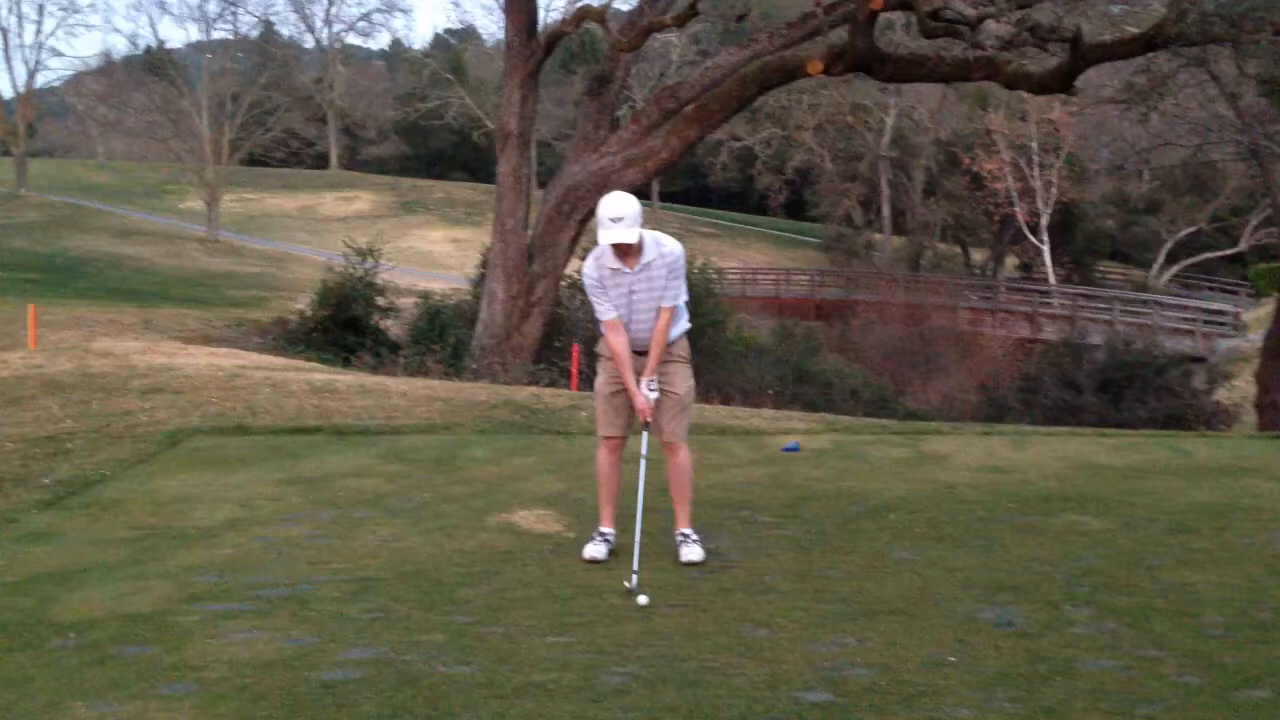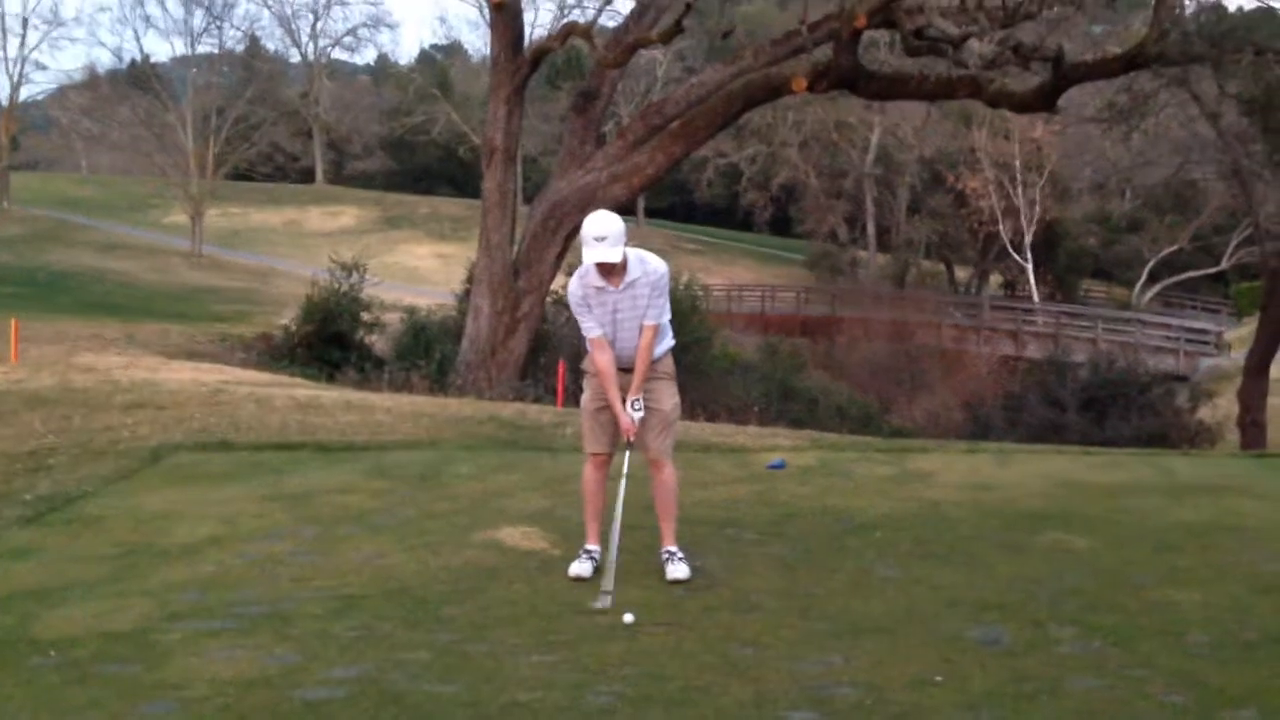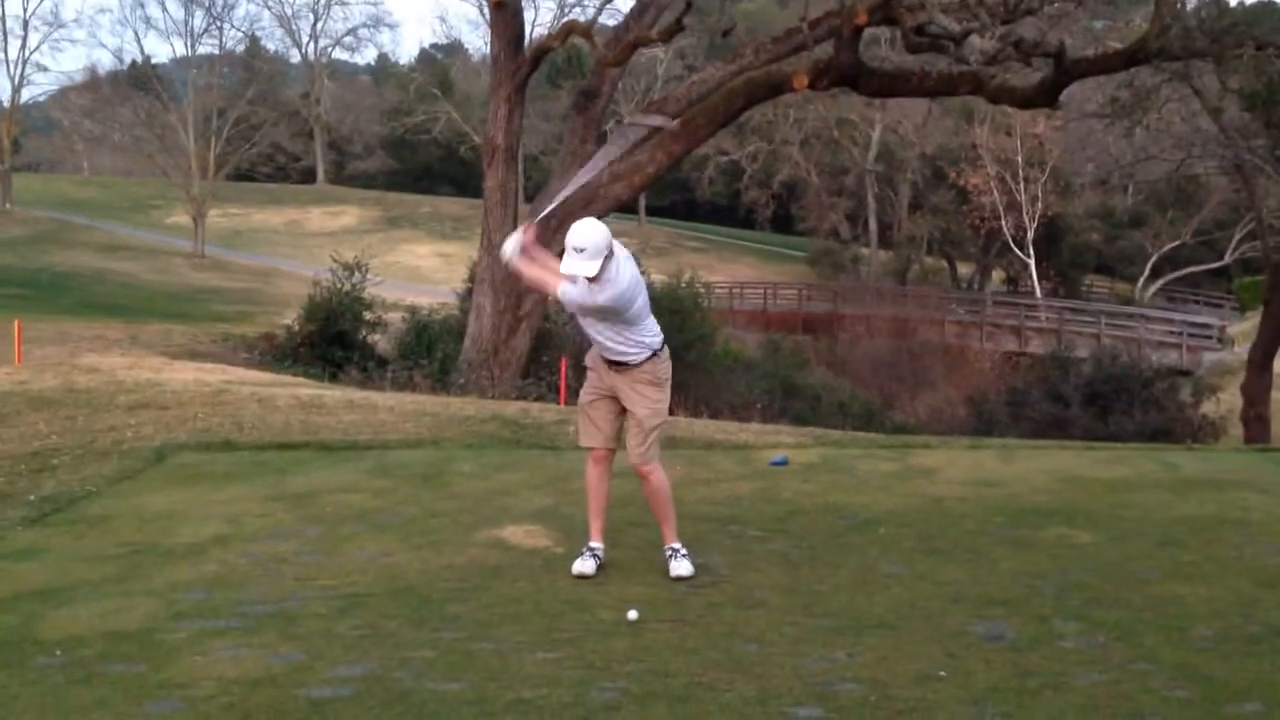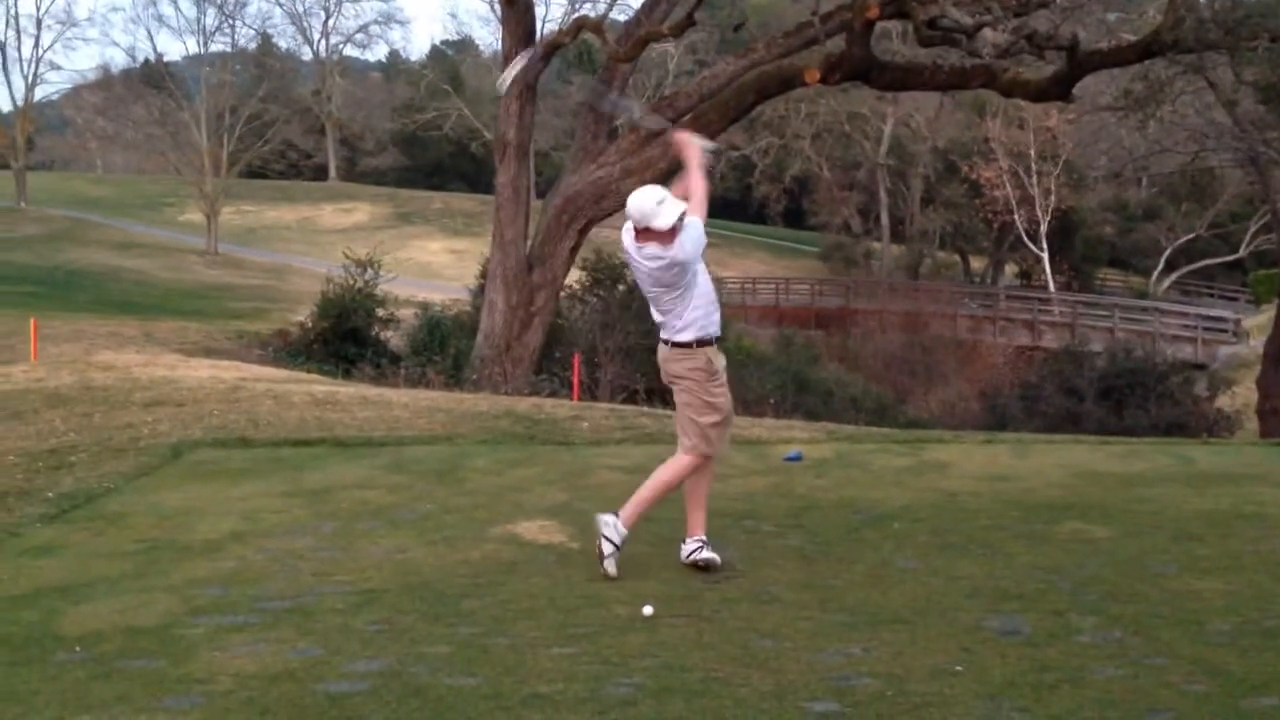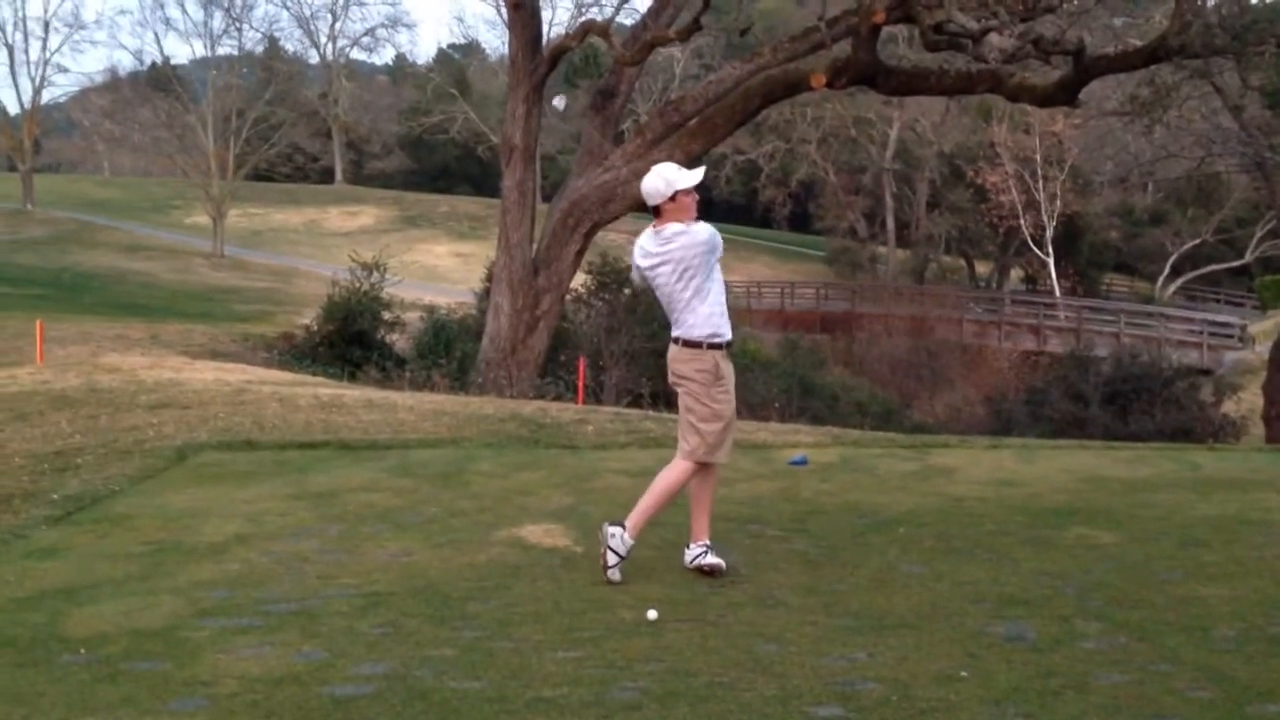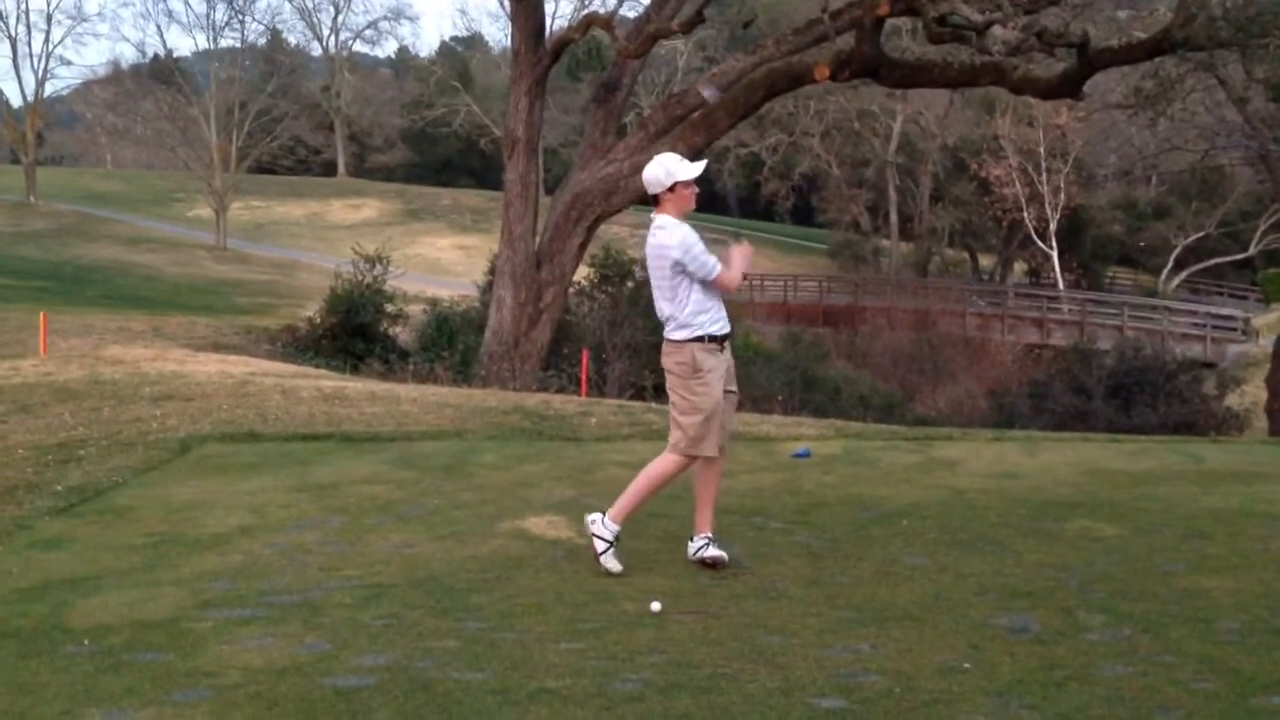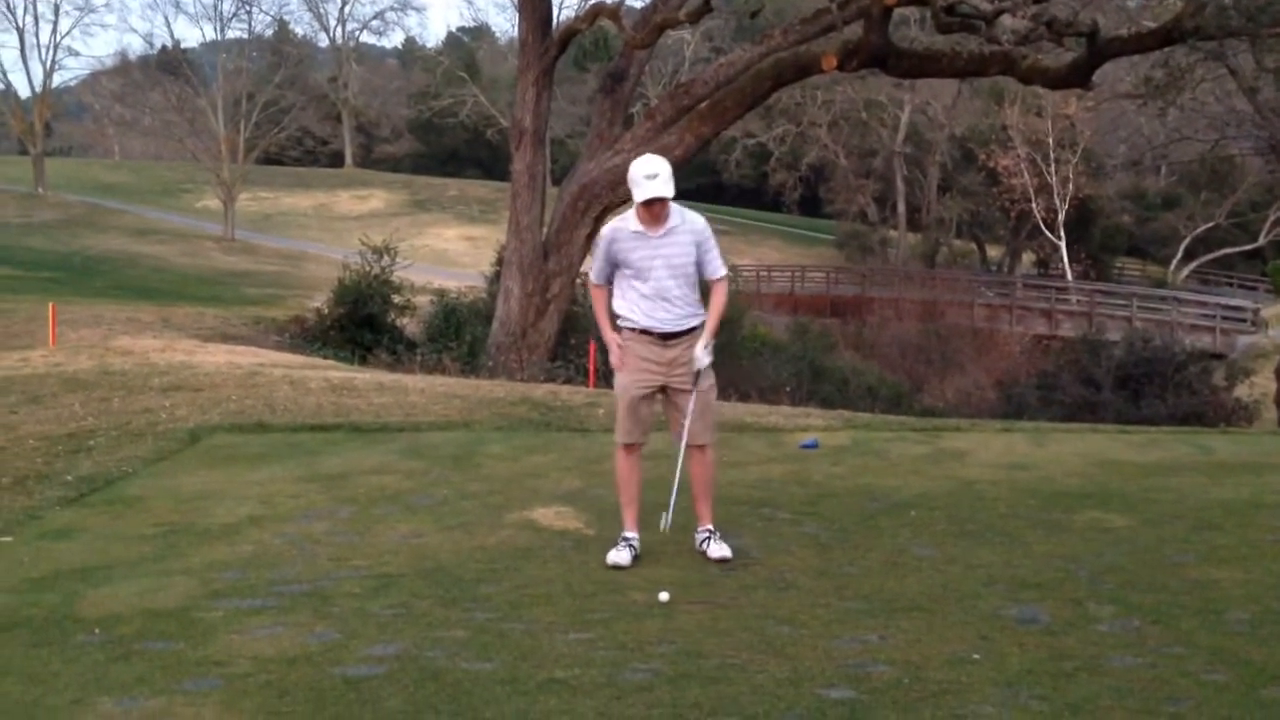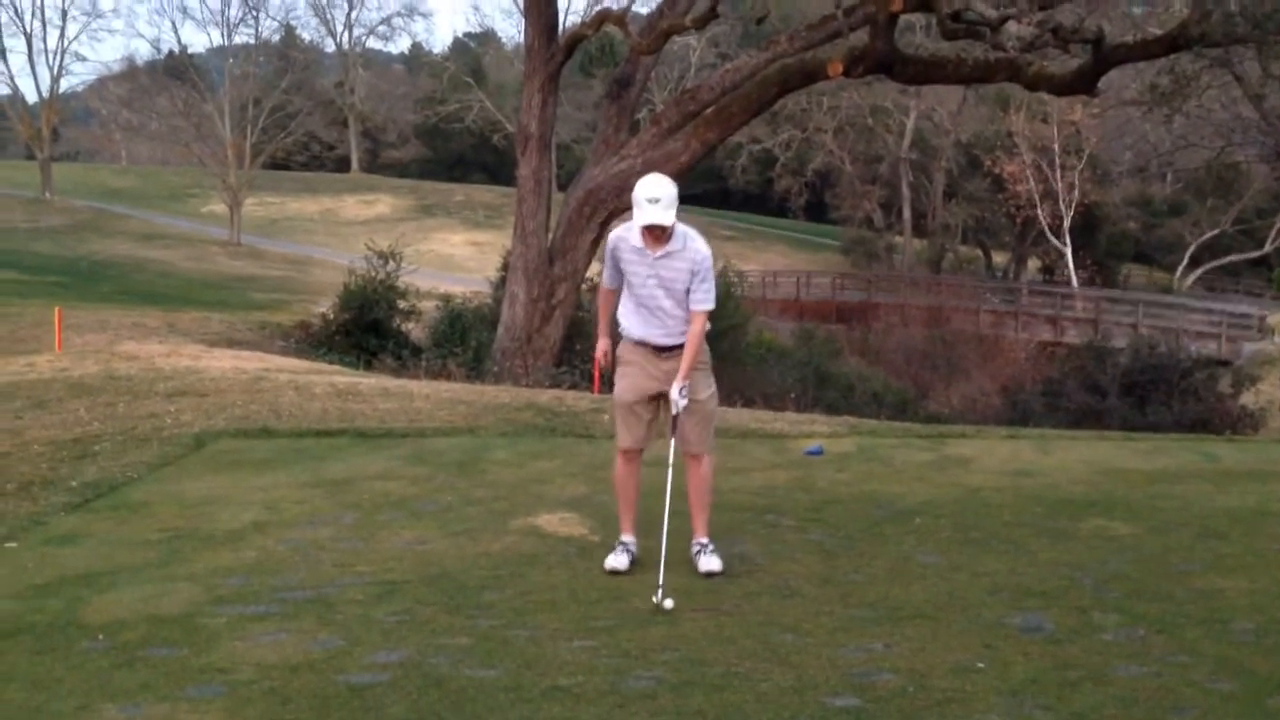
dt=0.7s
person 1, frame 1
left shoulder: (670, 252)
right shoulder: (594, 267)
left elbow: (665, 318)
right elbow: (614, 329)
left wrist: (650, 376)
right wrist: (633, 389)
left hip: (668, 350)
right hip: (618, 353)
left knee: (674, 441)
right knee: (611, 441)
left ankle: (684, 530)
right ankle: (605, 529)
person 1, frame 2
left shoulder: (654, 271)
right shoulder: (578, 286)
left elbow: (648, 337)
right elbow: (600, 348)
left wrist: (636, 395)
right wrist: (618, 409)
left hip: (653, 367)
right hip: (604, 369)
left knee: (659, 458)
right knee: (597, 458)
left ankle: (670, 548)
right ankle: (591, 547)
person 1, frame 3
left shoulder: (611, 291)
right shoulder: (601, 248)
left elbow: (554, 288)
right elbow: (565, 275)
left wrist: (515, 257)
right wrist: (532, 247)
left hip: (643, 370)
right hip: (603, 364)
left knee: (644, 464)
right knee: (598, 456)
left ankle: (673, 546)
right ankle: (595, 545)
person 1, frame 4
left shoulder: (633, 232)
right shoulder: (676, 256)
left elbow: (679, 201)
right elbow: (699, 202)
left wrist: (689, 165)
right wrist: (693, 155)
left hip: (694, 349)
right hip: (694, 357)
left knee: (703, 448)
right knee: (694, 453)
left ankle: (694, 539)
right ankle: (620, 522)
person 1, frame 5
left shoulder: (643, 247)
right shoulder: (701, 236)
left hip: (692, 351)
right hip: (704, 357)
left knee: (710, 452)
right knee: (692, 456)
left ankle: (699, 544)
right ankle: (625, 532)
person 1, frame 6
left shoulder: (668, 233)
right shoulder: (677, 238)
right elbow: (727, 282)
left wrist: (725, 262)
right wrist: (740, 257)
left hip: (712, 349)
right hip: (694, 353)
left knee: (714, 447)
right knee: (684, 451)
left ankle: (702, 537)
right ankle: (609, 521)
person 1, frame 7
left shoulder: (695, 227)
right shoulder: (614, 233)
left elbow: (719, 284)
right elbow: (597, 284)
left wrist: (706, 339)
right wrist: (608, 334)
left hip: (688, 342)
right hip: (637, 345)
left knee: (699, 441)
right knee: (629, 442)
left ankle: (706, 528)
right ankle: (630, 535)
person 1, frame 8
left shoulder: (697, 251)
right shoulder: (618, 241)
left elbow: (698, 319)
left wrist: (681, 378)
right wrist: (603, 335)
left hip: (686, 354)
right hip: (636, 354)
left knee: (697, 450)
right knee: (628, 450)
left ankle: (701, 541)
right ankle: (626, 539)
